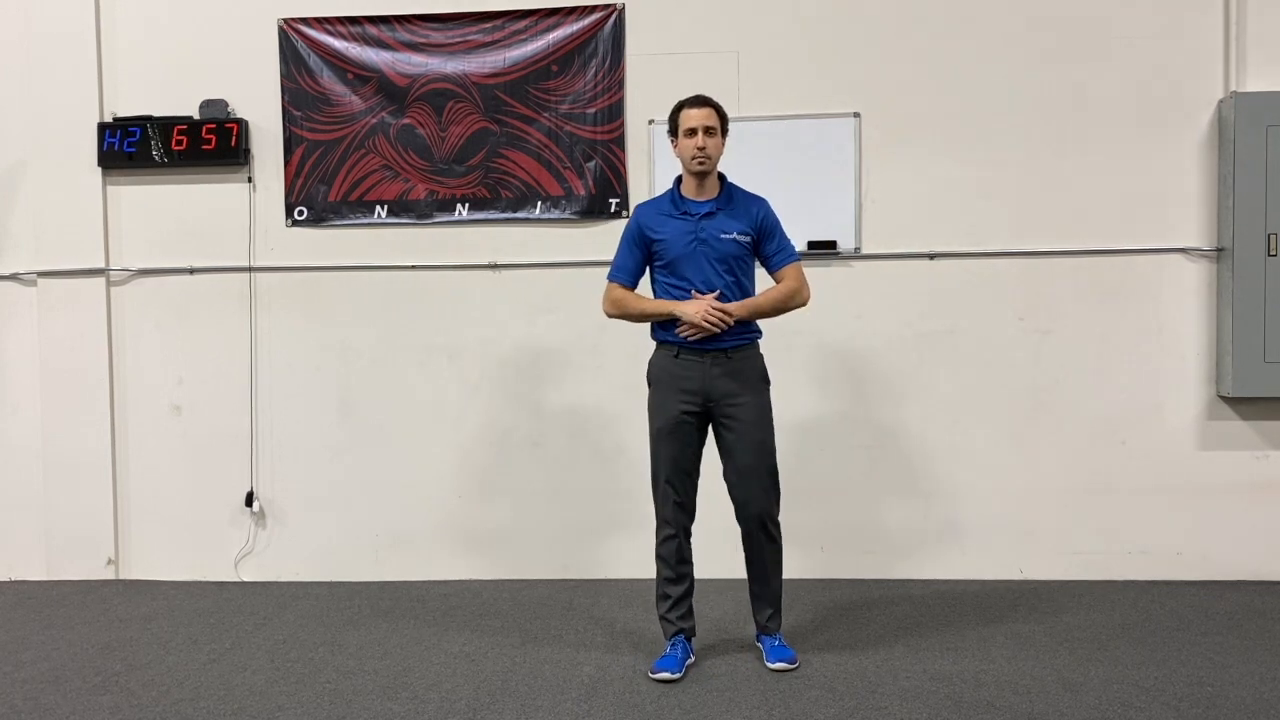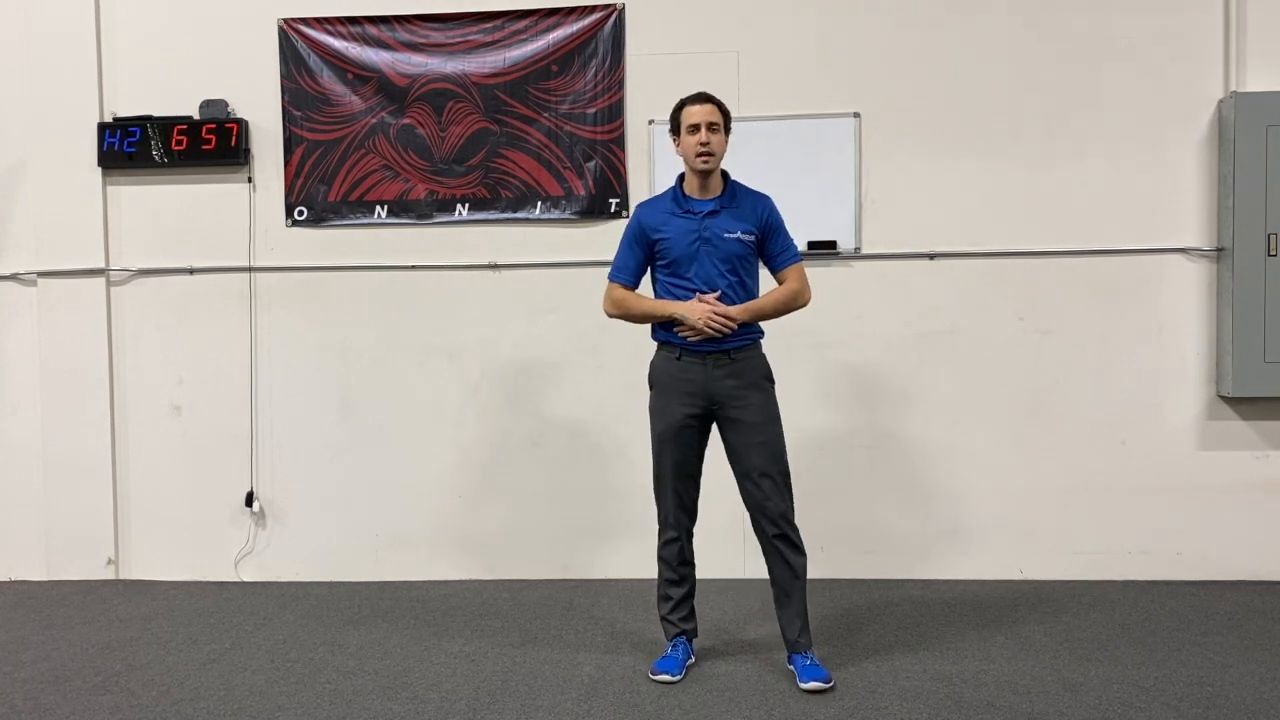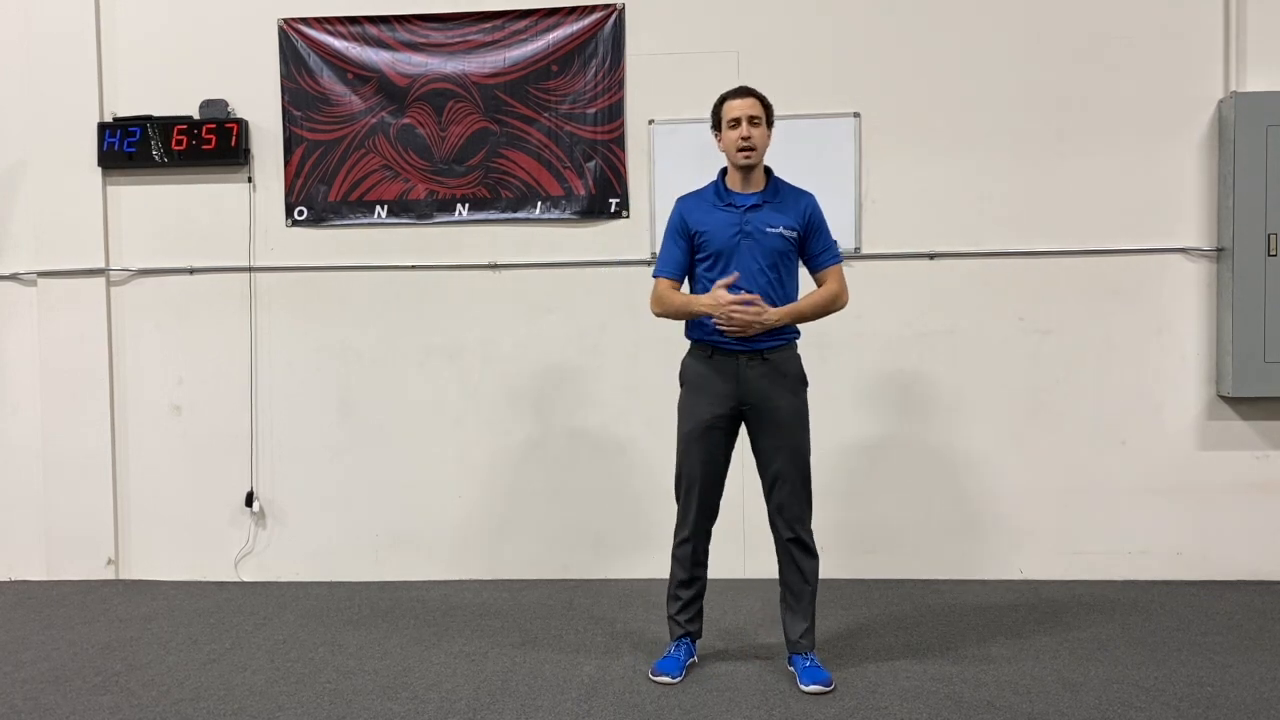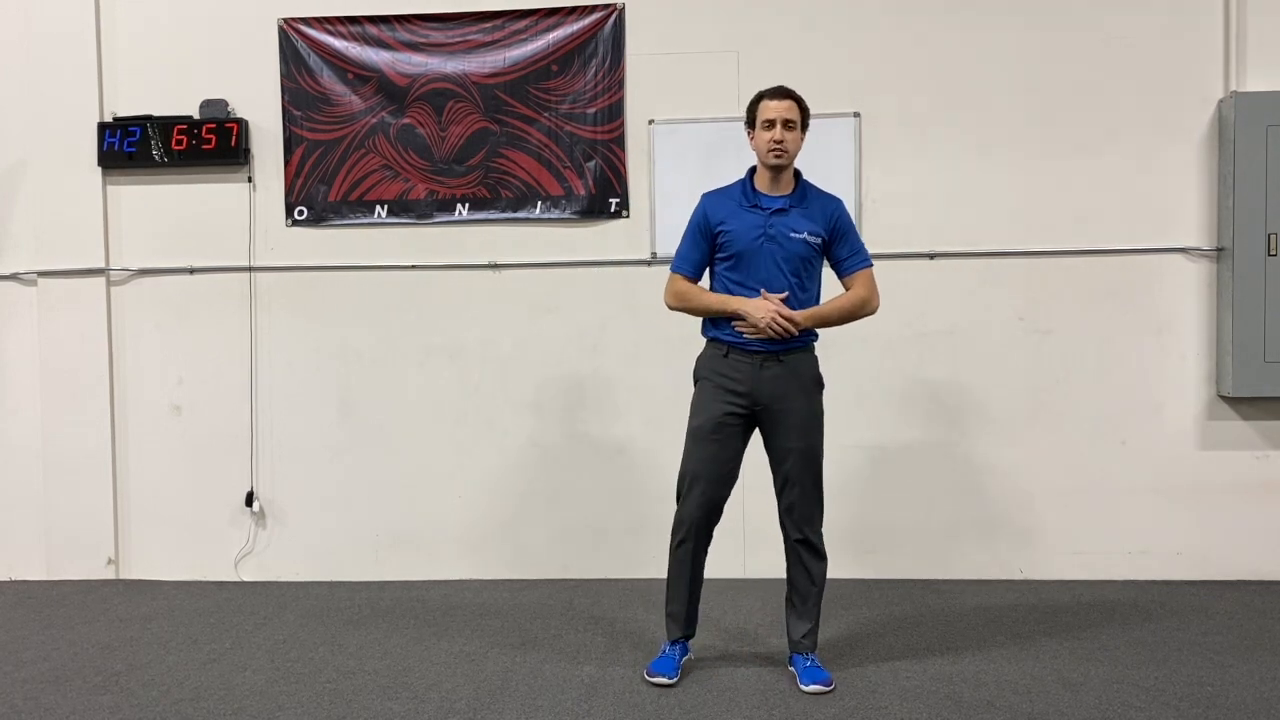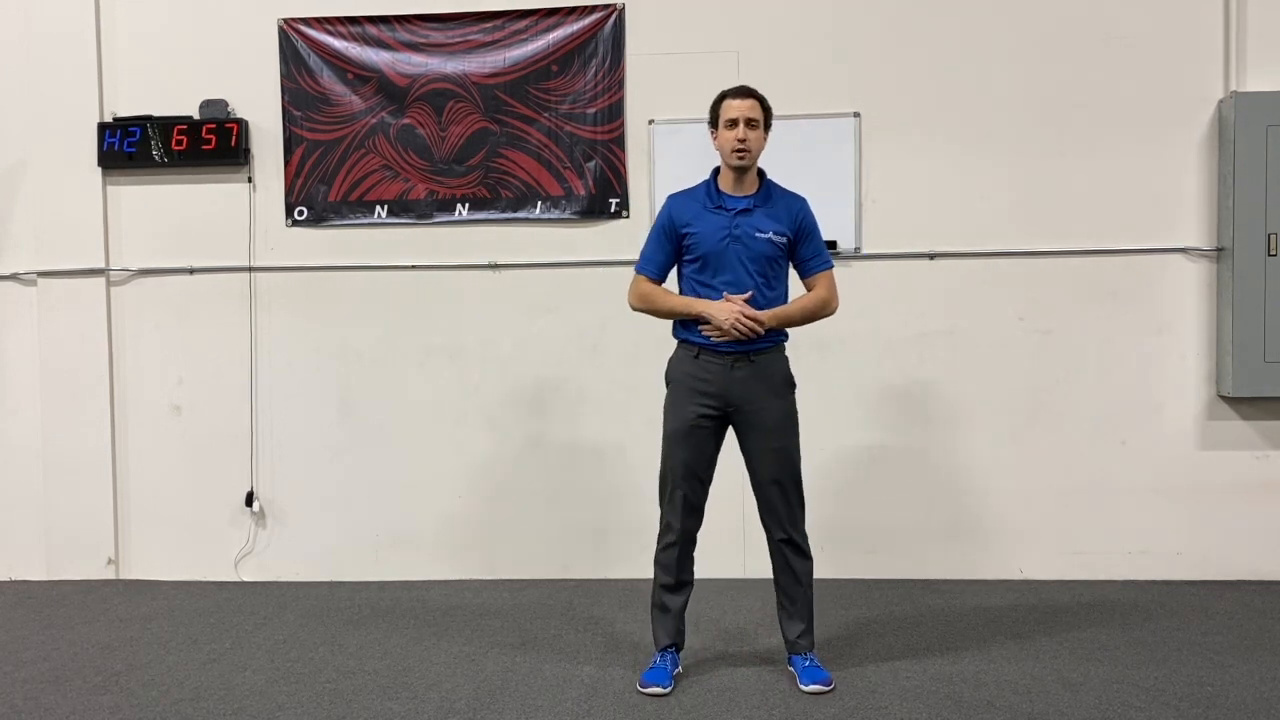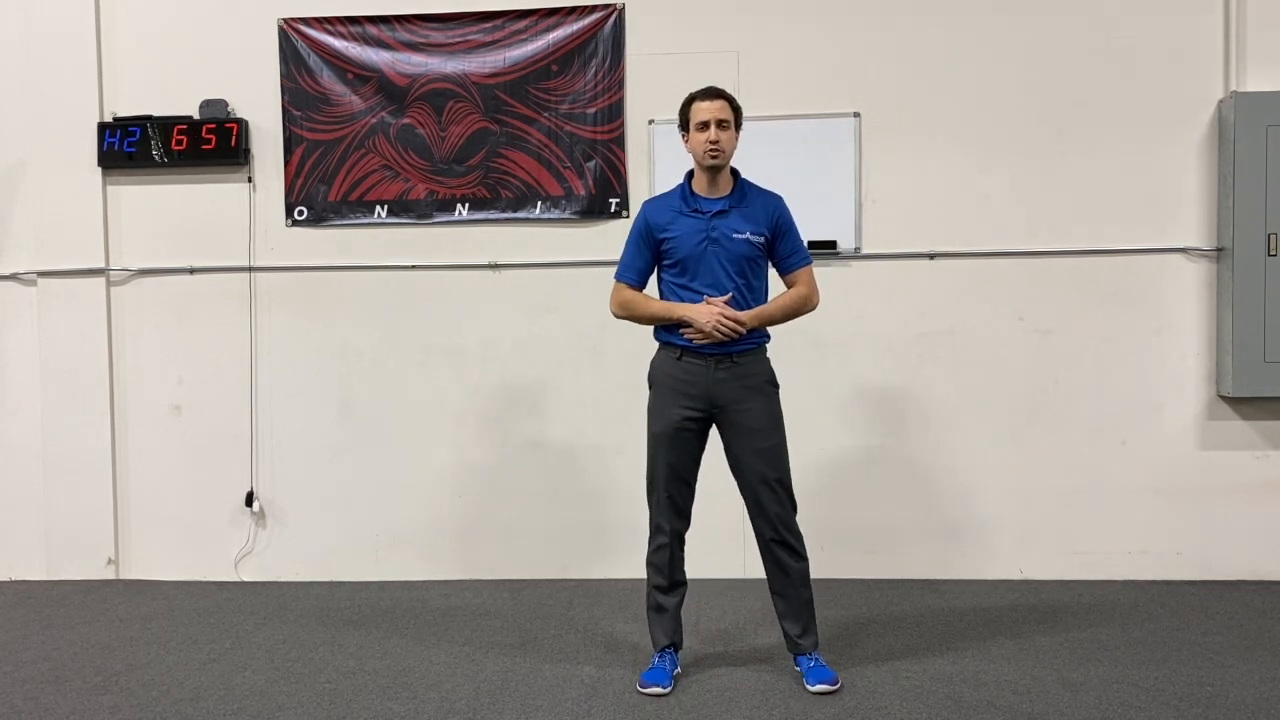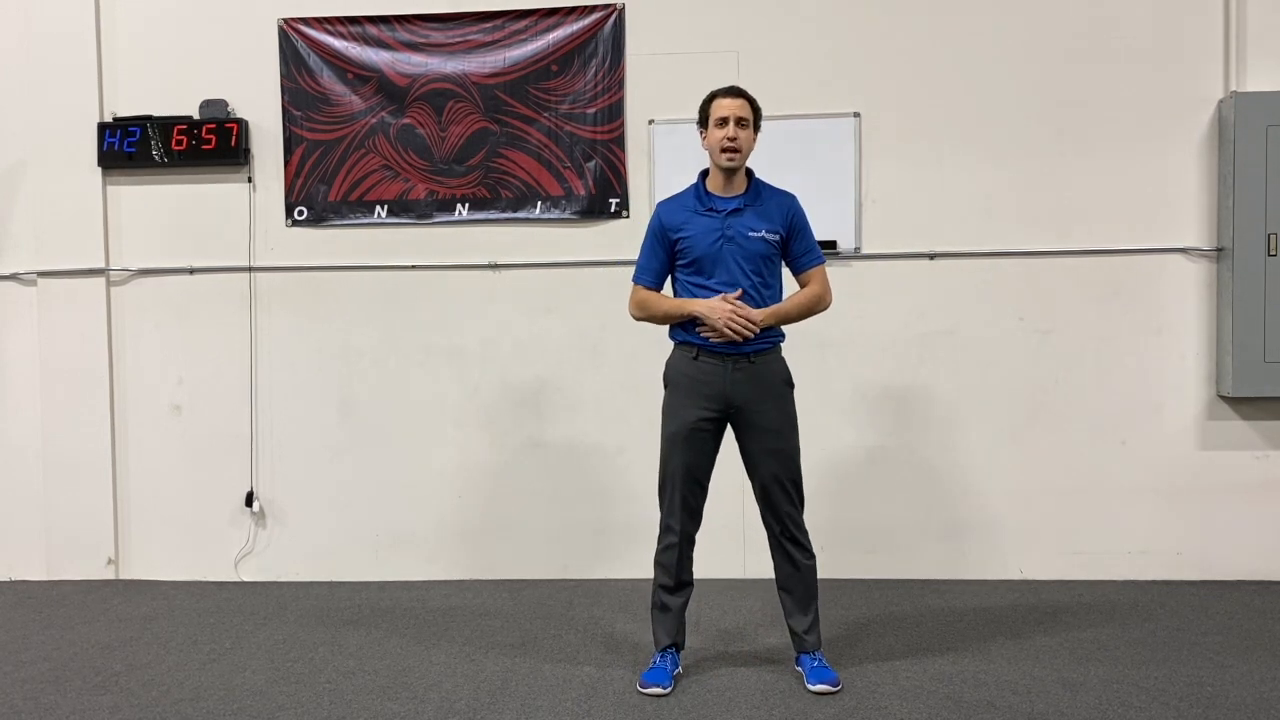
dt=0.4s
person 1, frame 1
left shoulder: (753, 210)
right shoulder: (648, 218)
left elbow: (796, 289)
right elbow: (615, 300)
left wrist: (731, 310)
right wrist: (680, 307)
left hip: (740, 368)
right hip: (674, 372)
left knee: (757, 505)
right knee: (674, 512)
left ankle: (768, 626)
right ankle: (678, 636)
person 1, frame 2
left shoulder: (758, 208)
right shoulder: (649, 215)
left elbow: (797, 288)
right elbow: (615, 300)
left wrist: (737, 313)
right wrist: (679, 309)
left hip: (744, 369)
right hip: (676, 372)
left knee: (773, 511)
right knee: (675, 515)
left ankle: (799, 646)
right ankle: (679, 637)
person 1, frame 3
left shoulder: (800, 206)
right shoulder: (690, 209)
left elbow: (835, 291)
right elbow: (662, 299)
left wrist: (778, 315)
right wrist: (707, 302)
left hip: (777, 371)
right hip: (708, 371)
left knee: (792, 516)
right knee: (694, 513)
left ankle: (801, 647)
right ankle: (683, 637)
person 1, frame 4
left shoulder: (827, 210)
right shoulder: (715, 206)
left elbow: (865, 296)
right elbow: (676, 291)
left wrist: (797, 317)
right wrist: (744, 305)
left hip: (794, 373)
right hip: (723, 370)
left knee: (802, 518)
right knee: (695, 510)
left ankle: (803, 648)
right ankle: (677, 639)
person 1, frame 5
left shoulder: (791, 209)
right shoulder: (680, 209)
left elbow: (824, 297)
right elbow: (641, 293)
left wrist: (764, 317)
right wrist: (708, 307)
left hip: (766, 373)
right hip: (695, 372)
left knee: (785, 517)
right knee: (679, 518)
left ankle: (800, 647)
right ankle: (667, 649)
person 1, frame 6
left shoulder: (767, 208)
right shoulder: (656, 213)
left elbow: (805, 292)
right elbow: (622, 300)
left wrist: (744, 318)
right wrist: (689, 310)
left hip: (747, 374)
right hip: (677, 374)
left knee: (775, 515)
right knee: (667, 519)
left ankle: (805, 647)
right ankle: (666, 648)
person 1, frame 7
left shoulder: (783, 208)
right shoulder: (671, 213)
left elbow: (819, 291)
right elbow: (640, 303)
left wrist: (759, 317)
right wrist: (699, 308)
left hip: (763, 372)
right hip: (693, 373)
left knee: (785, 514)
right knee: (678, 518)
left ankle: (808, 648)
right ankle: (667, 648)
